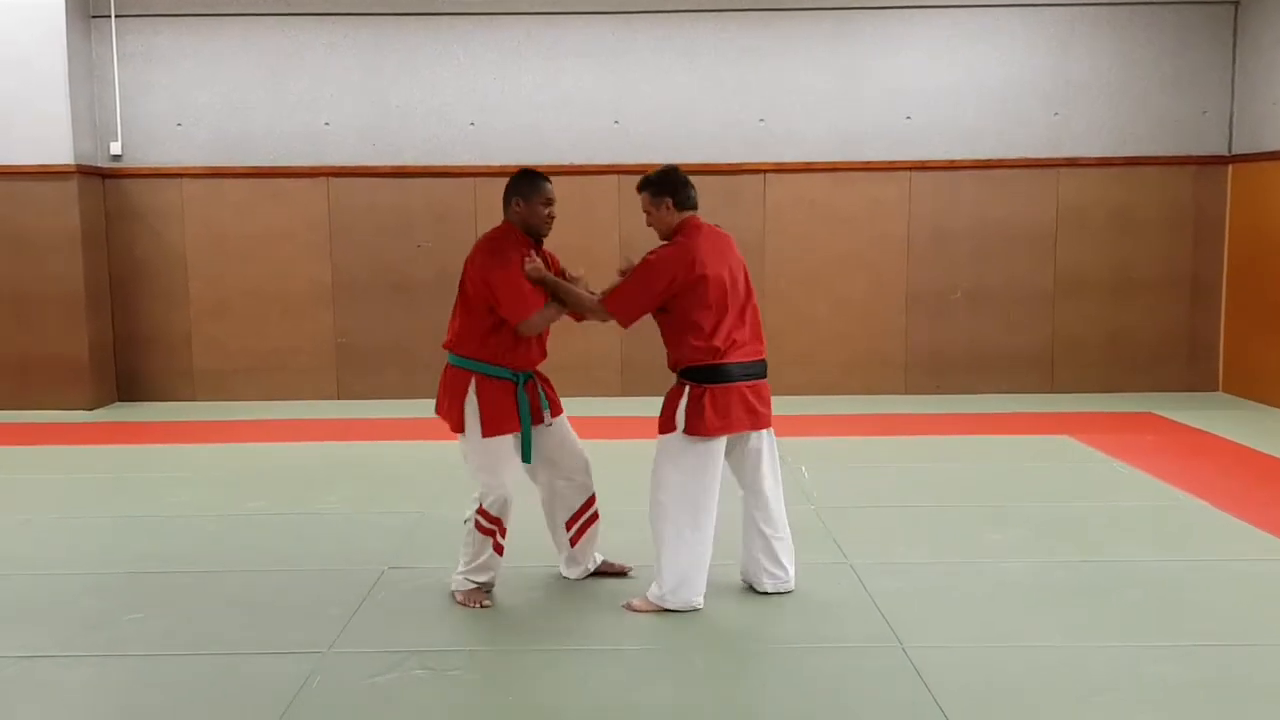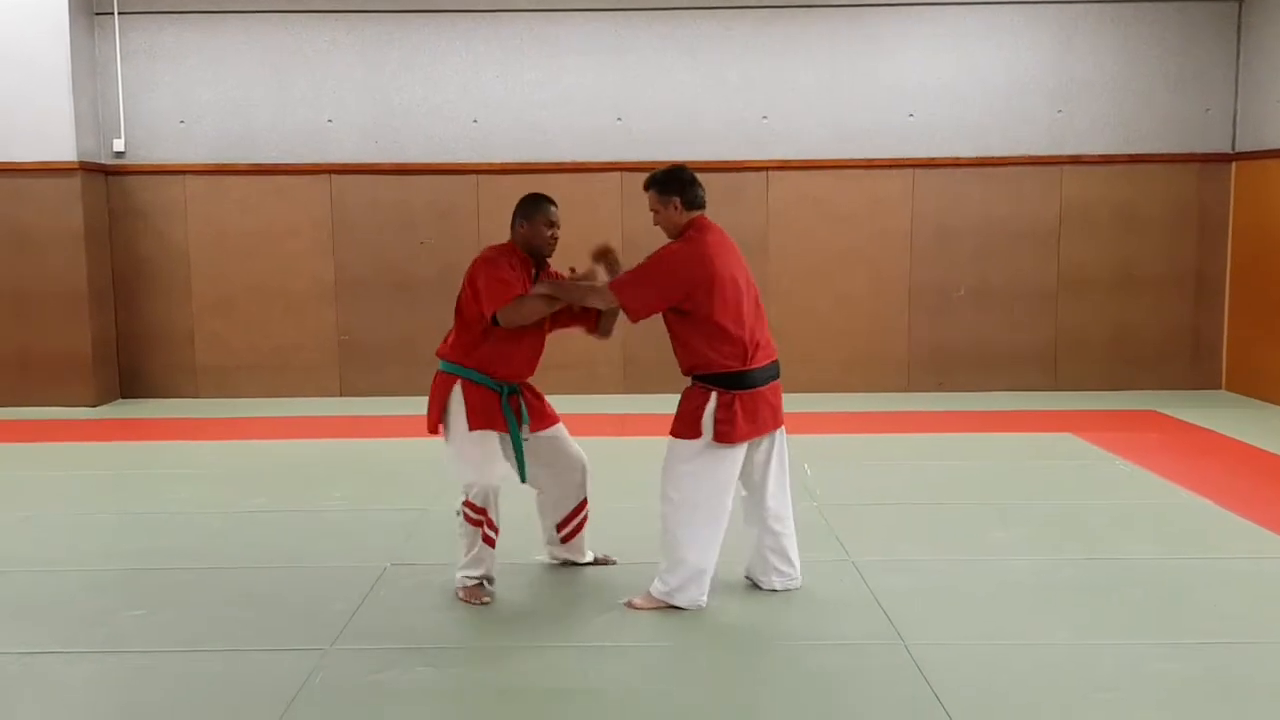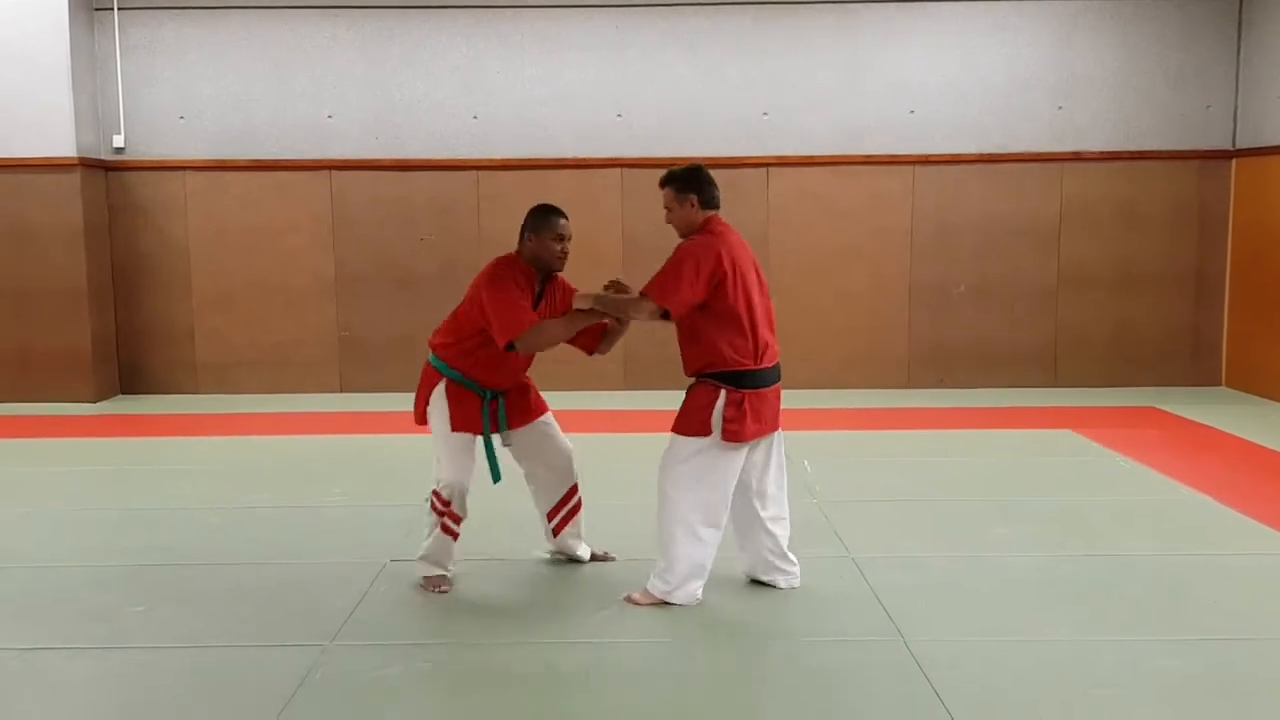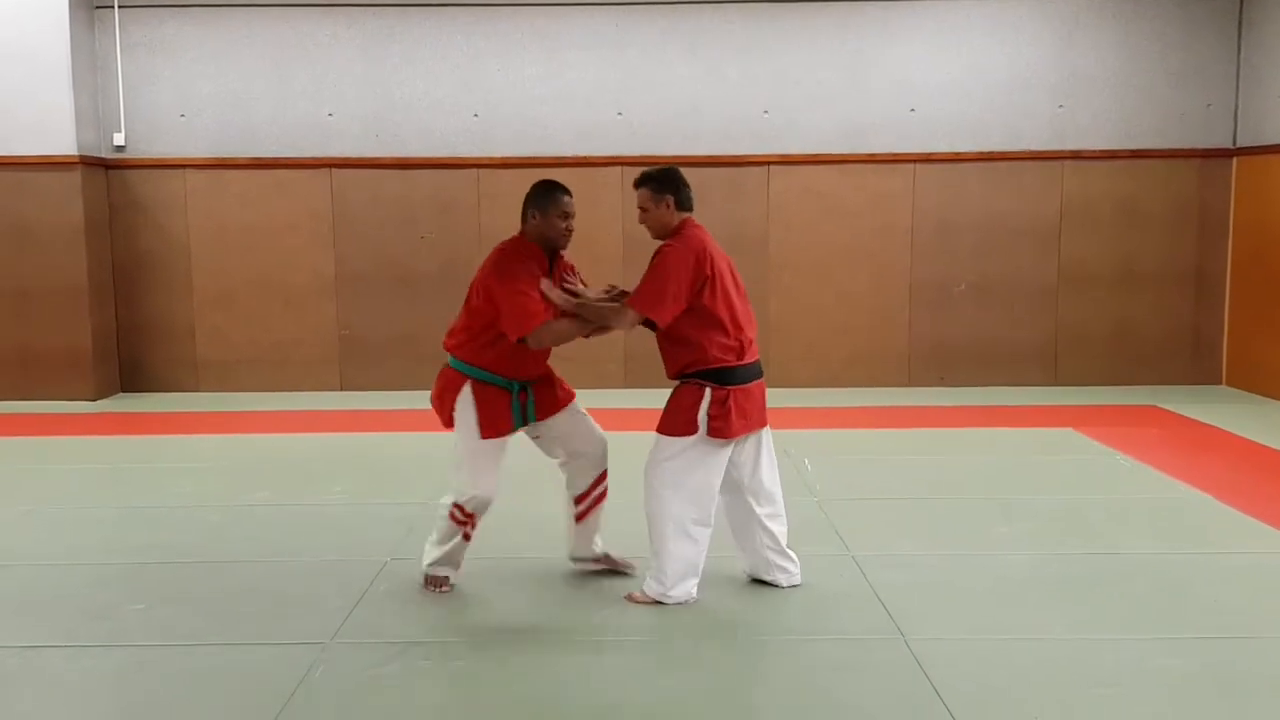
dt=0.2s
person 1, frame 1
left shoulder: (670, 258)
right shoulder: (721, 242)
left elbow: (600, 310)
left wrist: (545, 278)
right wrist: (635, 278)
left hip: (707, 390)
right hip: (750, 382)
left knee: (679, 492)
right knee: (762, 486)
left ankle: (676, 591)
right ankle: (773, 574)
person 1, frame 2
left shoulder: (683, 254)
right shoulder: (717, 241)
left elbow: (607, 298)
right elbow: (664, 282)
left wrist: (551, 286)
right wrist: (622, 263)
left hip: (725, 393)
right hip: (762, 383)
left knee: (690, 490)
right knee: (767, 486)
left ankle: (680, 589)
right ankle: (778, 571)
person 1, frame 3
left shoulder: (700, 250)
right shoulder: (730, 243)
left elbow: (647, 309)
right elbow: (679, 308)
left wrist: (591, 300)
right wrist: (626, 301)
left hip: (729, 391)
right hip: (759, 383)
left knee: (684, 483)
right knee: (760, 489)
left ankle: (674, 585)
right ankle: (777, 569)
person 1, frame 4
left shoulder: (678, 252)
right shoulder: (701, 244)
left elbow: (628, 318)
right elbow: (662, 312)
left wrist: (567, 301)
right wrist: (618, 300)
left hip: (712, 390)
right hip: (742, 382)
left knee: (672, 482)
right knee: (753, 485)
left ankle: (670, 585)
right ankle: (778, 568)
person 2, frame 1
left shoulder: (539, 255)
right shoulder: (496, 251)
right elbow: (530, 322)
left hip: (523, 384)
right hip: (481, 386)
left knee: (569, 468)
right knee: (496, 489)
left ankle: (581, 562)
right ankle: (472, 580)
person 2, frame 2
left shoulder: (549, 277)
right shoulder: (494, 262)
left elbow: (602, 328)
right elbow: (511, 314)
left hip: (514, 394)
right hip: (468, 391)
left knee: (568, 467)
right knee: (485, 482)
left ankle: (568, 550)
right ankle: (472, 575)
person 2, frame 3
left shoulder: (558, 289)
right shoulder: (500, 279)
left elbow: (598, 346)
right elbow: (526, 340)
left wrist: (620, 317)
right wrist: (587, 315)
left hip: (509, 391)
right hip: (456, 388)
left knee: (556, 460)
right knee: (454, 479)
left ankle: (569, 544)
right ankle: (434, 564)
person 2, frame 4
left shoulder: (559, 266)
right shoulder: (508, 264)
left elbow: (585, 325)
right elbow: (538, 336)
right wrist: (593, 316)
left hip: (533, 384)
right hip: (481, 387)
left knee: (589, 448)
right knee: (478, 488)
left ankle: (588, 548)
right ankle: (440, 563)
